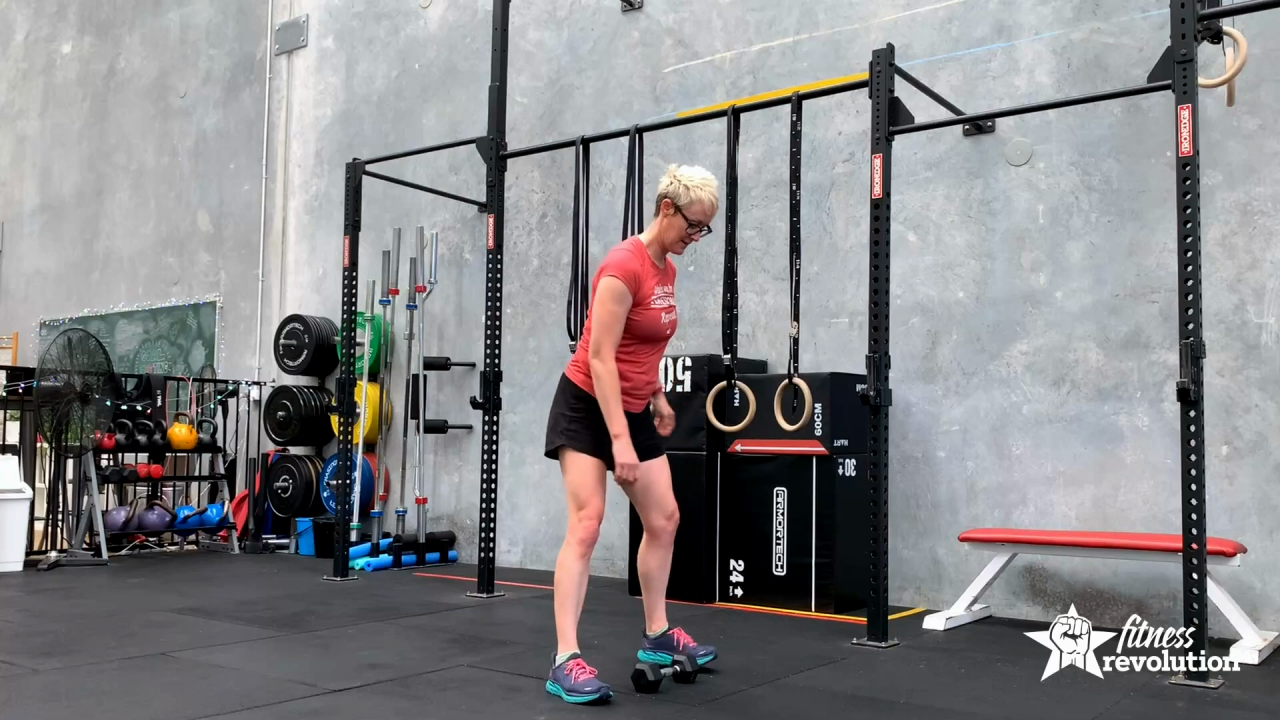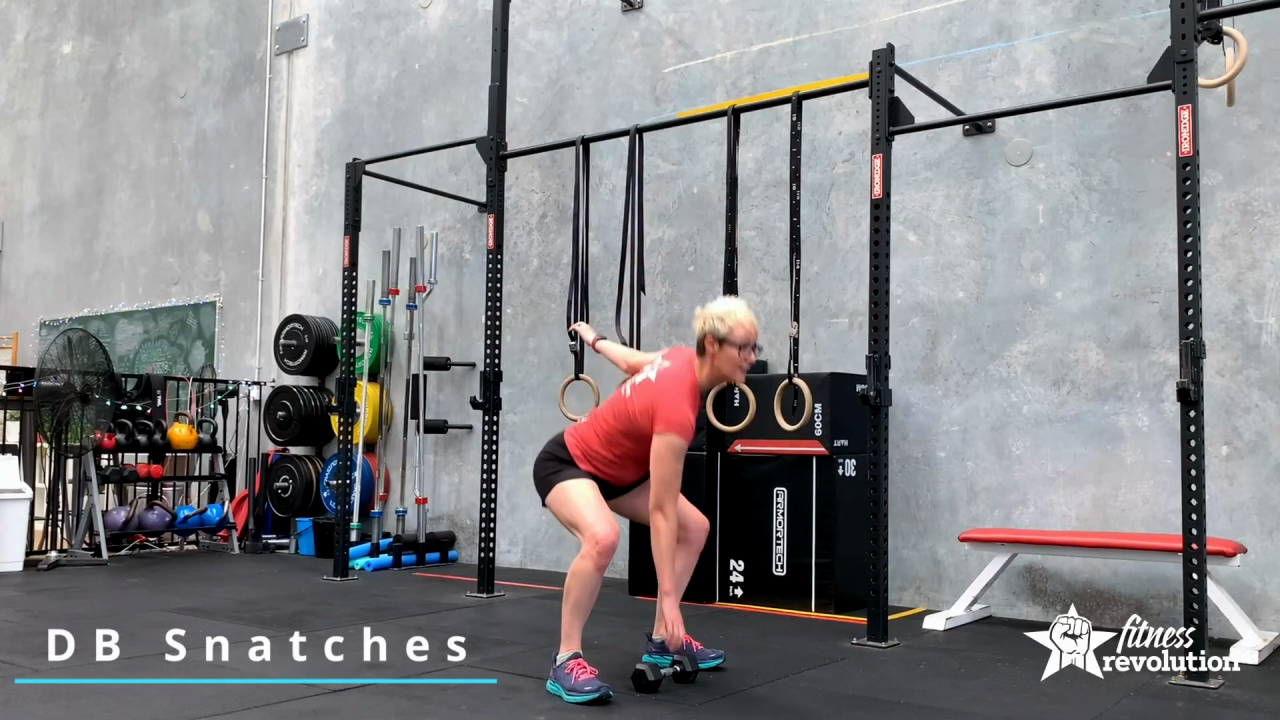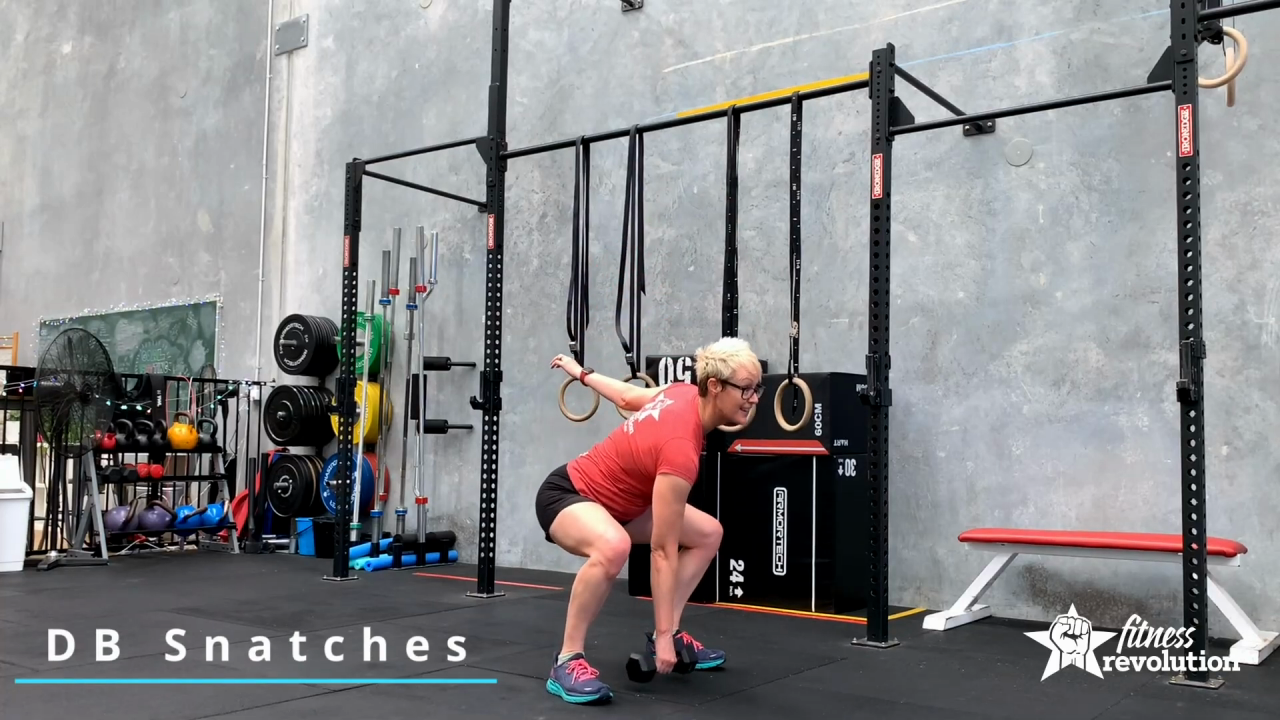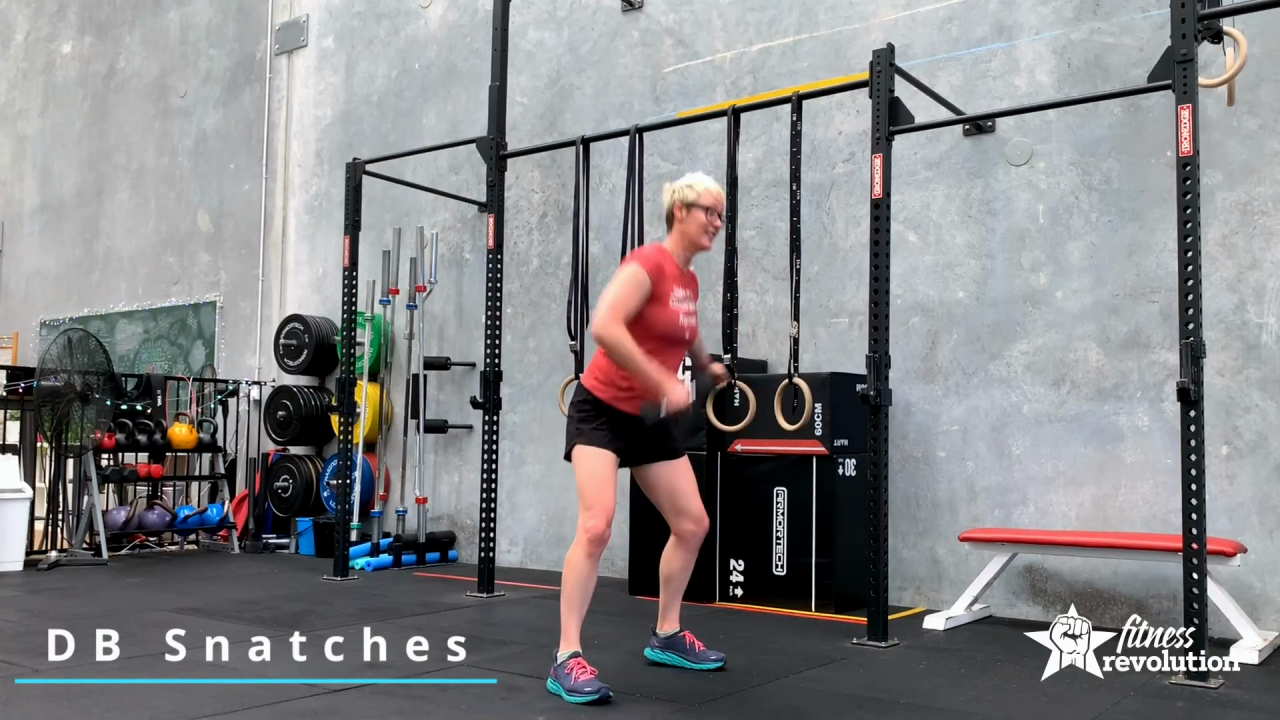
dt=0.5s
person 1, frame 1
left shoulder: (666, 268)
right shoulder: (624, 265)
right elbow: (600, 359)
left wrist: (658, 399)
right wrist: (618, 440)
left hip: (634, 410)
right hip: (588, 408)
left knee: (664, 520)
right knee: (587, 525)
left ankle: (657, 634)
right ankle: (565, 660)
person 1, frame 2
left shoulder: (685, 359)
right shoulder: (677, 408)
left elbow: (632, 362)
right elbow: (662, 513)
left wrist: (596, 340)
right wrist: (668, 598)
left hip: (612, 468)
right hip: (565, 465)
left knee: (696, 529)
right knee: (602, 538)
left ankle: (662, 638)
right ankle: (567, 659)
person 1, frame 3
left shoulder: (686, 395)
right shoulder: (681, 450)
left elbow: (630, 397)
right elbow: (663, 551)
left wrist: (582, 374)
right wrist: (663, 636)
left hip: (611, 498)
right hip: (566, 495)
left knee: (708, 534)
right knee: (613, 547)
left ankle: (668, 635)
right ankle: (568, 661)
person 1, frame 4
left shoulder: (688, 277)
right shoulder: (646, 262)
right elbow: (603, 329)
left wrist: (706, 365)
right wrist: (662, 382)
left hip: (651, 418)
right hip: (603, 409)
left knee: (694, 525)
right knee: (596, 526)
left ankle: (668, 636)
right ankle: (567, 658)
